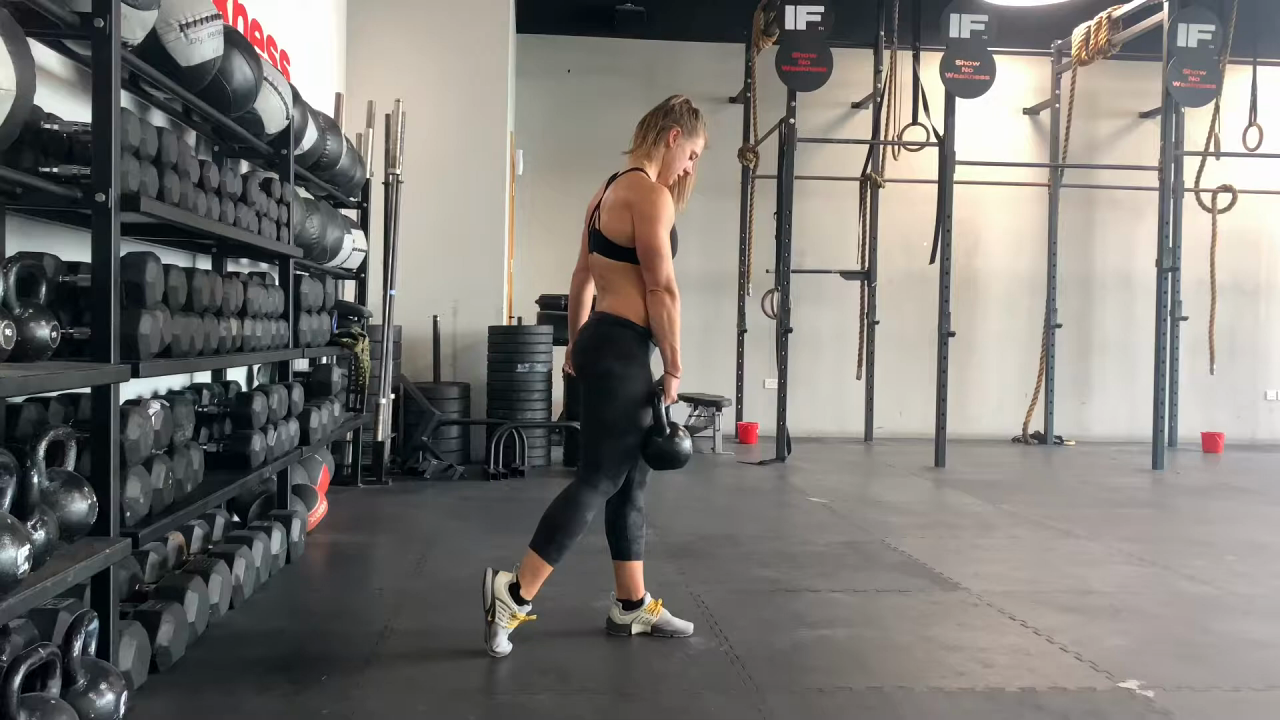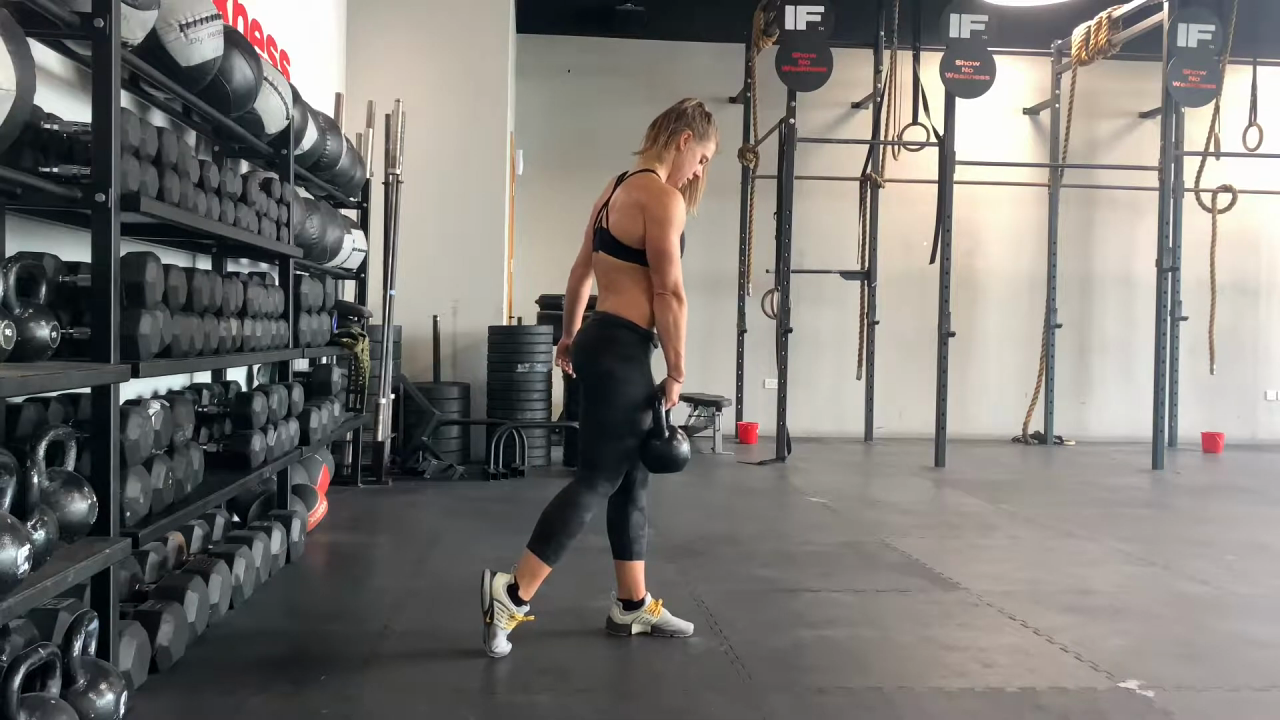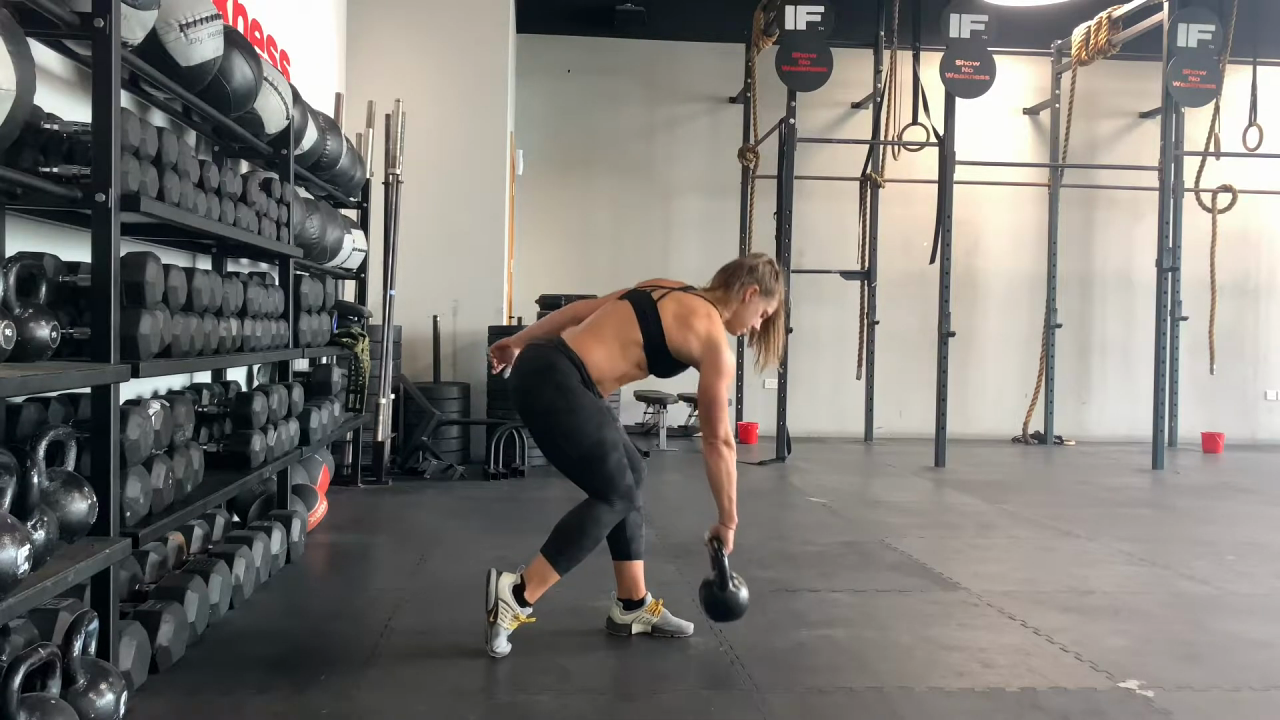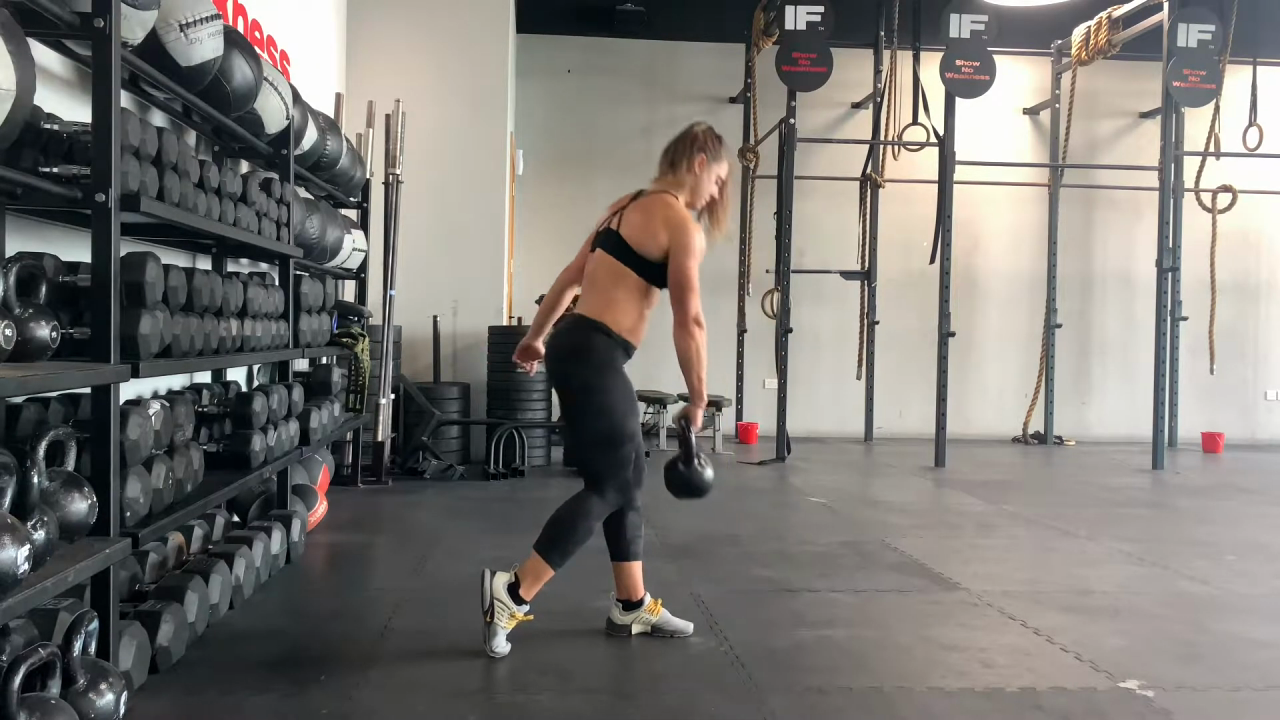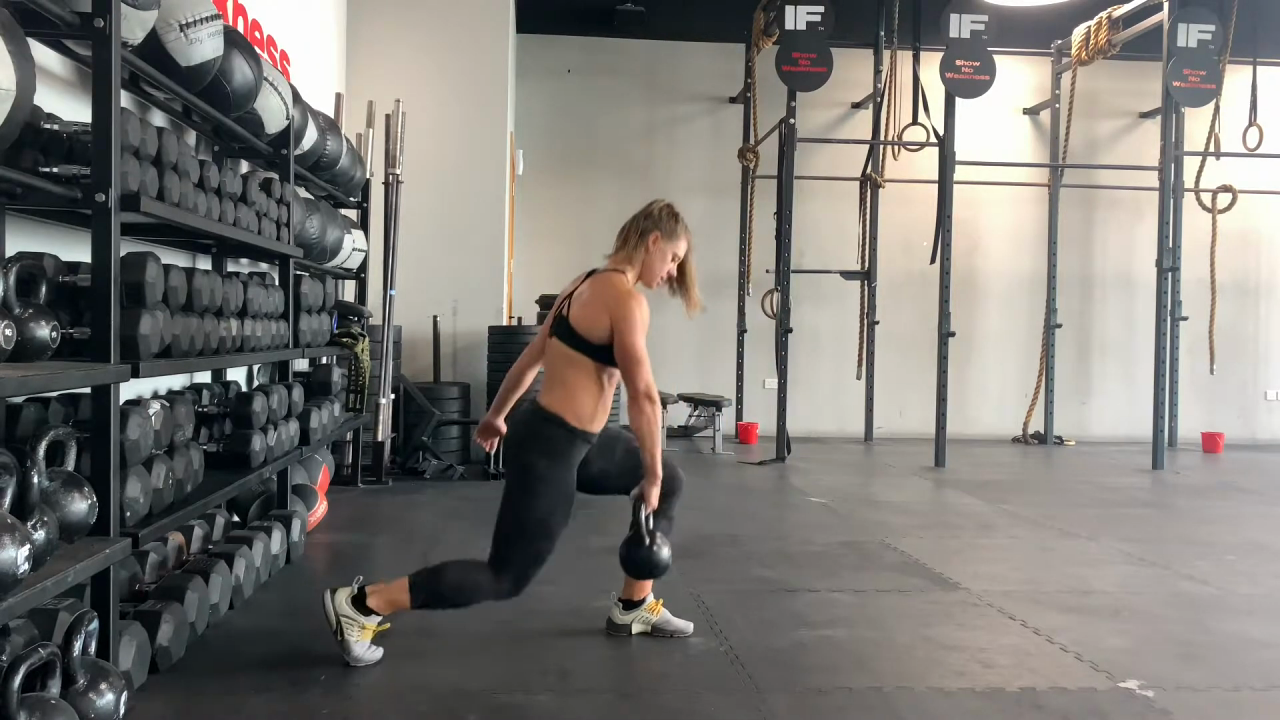
dt=1s
person 1, frame 1
left shoulder: (612, 189)
right shoulder: (651, 194)
left elbow: (582, 275)
right elbow: (661, 289)
left wrist: (576, 343)
right wrist: (673, 367)
left hip: (601, 342)
right hip: (622, 350)
left knee: (630, 480)
right knee: (599, 479)
left ankle: (631, 605)
right ankle: (512, 593)
person 1, frame 2
left shoulder: (618, 188)
right shoulder: (662, 197)
left elbow: (581, 270)
right elbow: (669, 293)
left wrist: (569, 335)
right wrist: (676, 372)
left hip: (601, 341)
right hip: (622, 352)
left knee: (631, 479)
right knee: (598, 480)
left ankle: (632, 605)
right ankle: (511, 594)
person 1, frame 3
left shoulder: (669, 293)
right shoulder: (713, 341)
left elbow: (583, 309)
right elbow: (718, 442)
left wrist: (520, 341)
right wrist: (727, 521)
left hip: (543, 365)
right hip: (555, 382)
left knee: (629, 474)
right knee: (615, 495)
left ankle: (632, 605)
right ankle: (516, 595)
person 1, frame 4
left shoulder: (626, 205)
right shoulder: (681, 224)
left elbow: (572, 275)
right elbow: (689, 321)
left wrist: (537, 335)
right wrist: (698, 400)
left hip: (575, 346)
right hip: (597, 357)
left knee: (627, 477)
right knee: (608, 487)
left ankle: (631, 606)
right ankle: (511, 596)
person 1, frame 5
left shoulder: (586, 283)
right shoulder: (626, 300)
left elbow: (532, 356)
right elbow: (643, 396)
left wrist: (498, 415)
right wrist: (651, 476)
left hip: (571, 438)
right hip: (550, 450)
left knee: (671, 484)
right knee: (506, 576)
left ankle: (633, 607)
right ankle: (360, 605)
